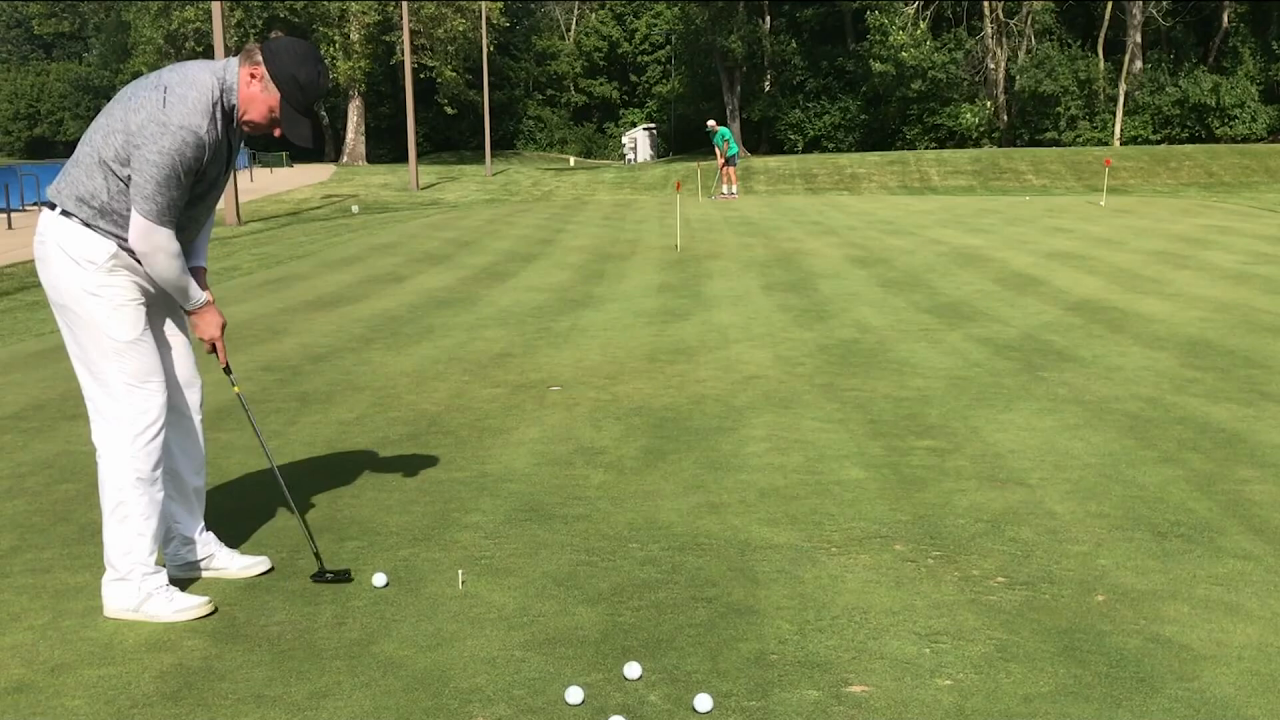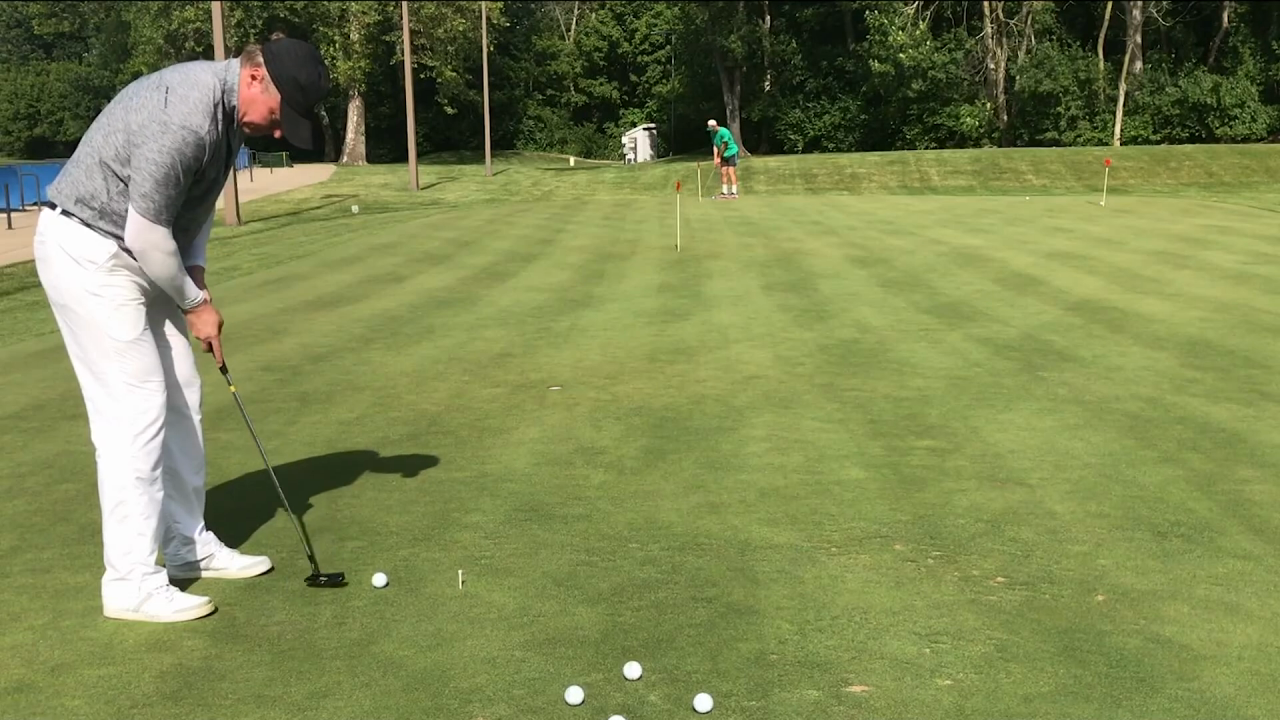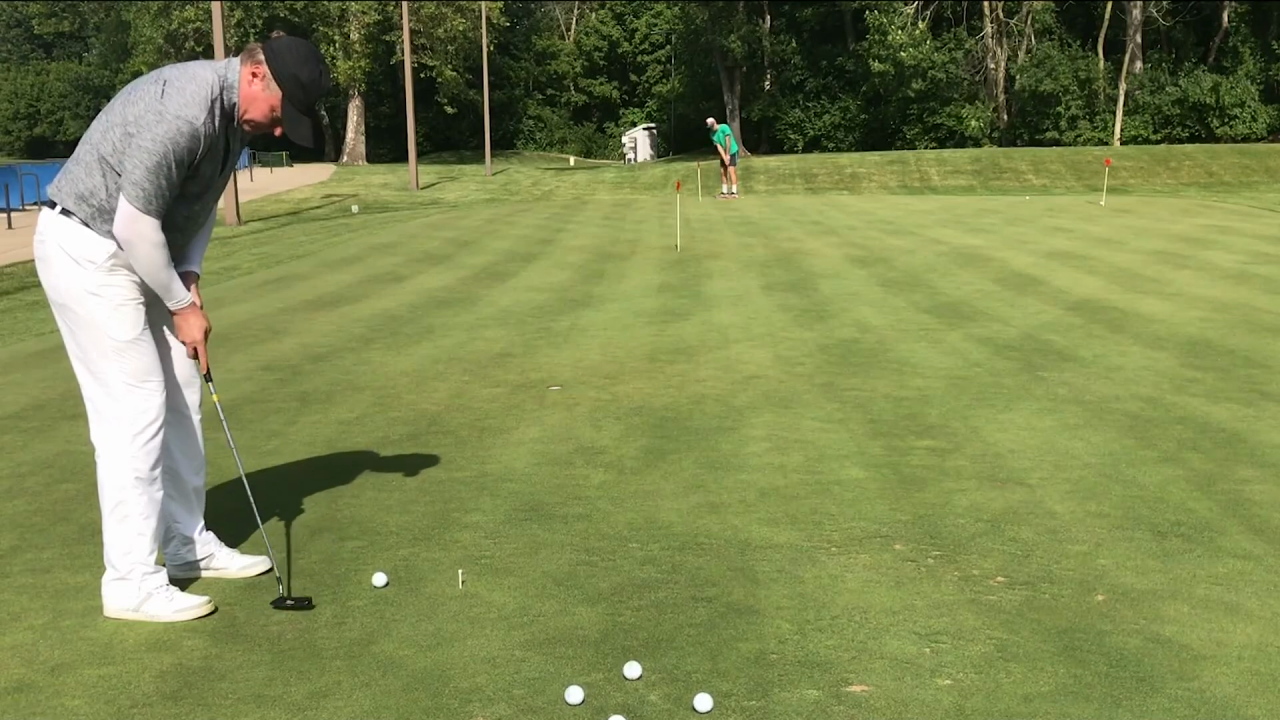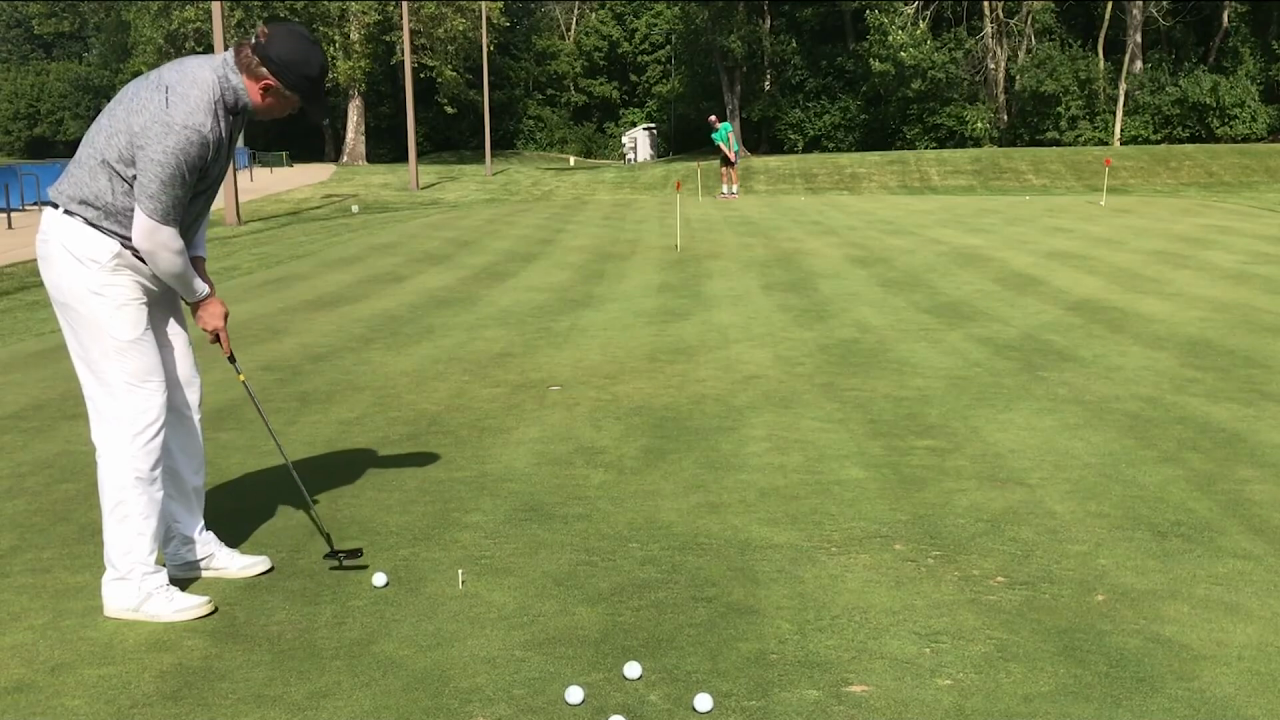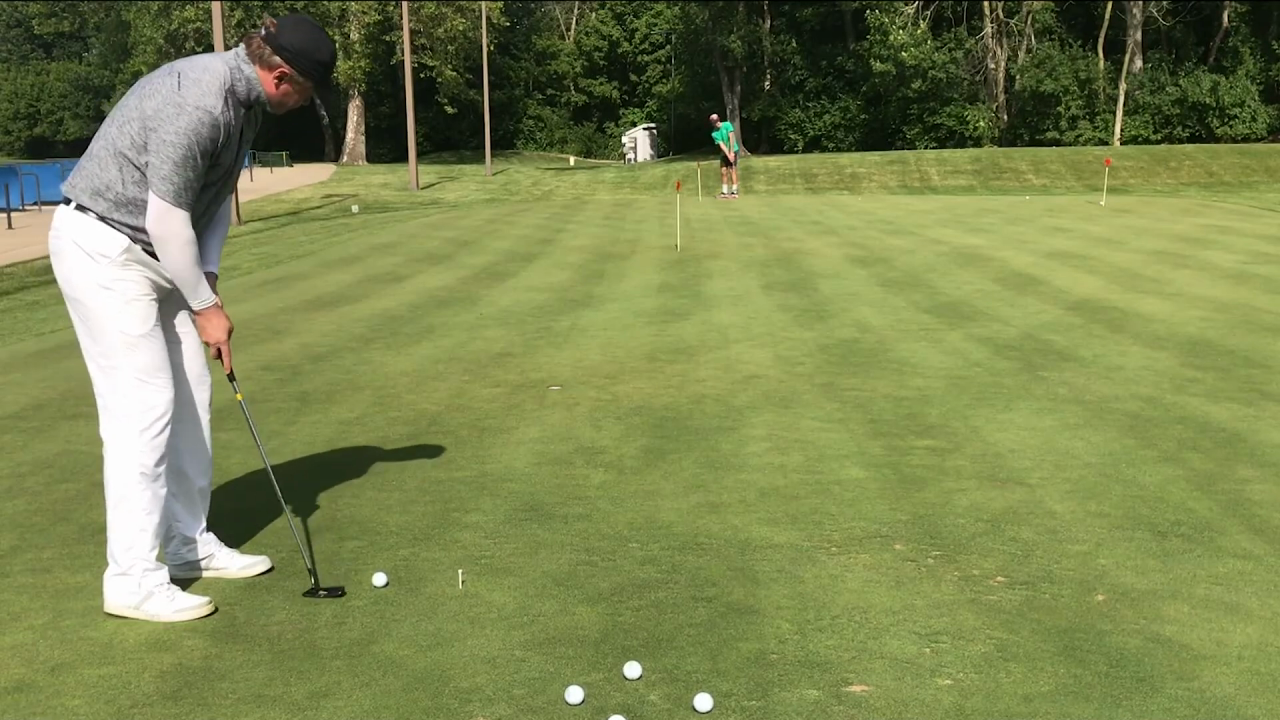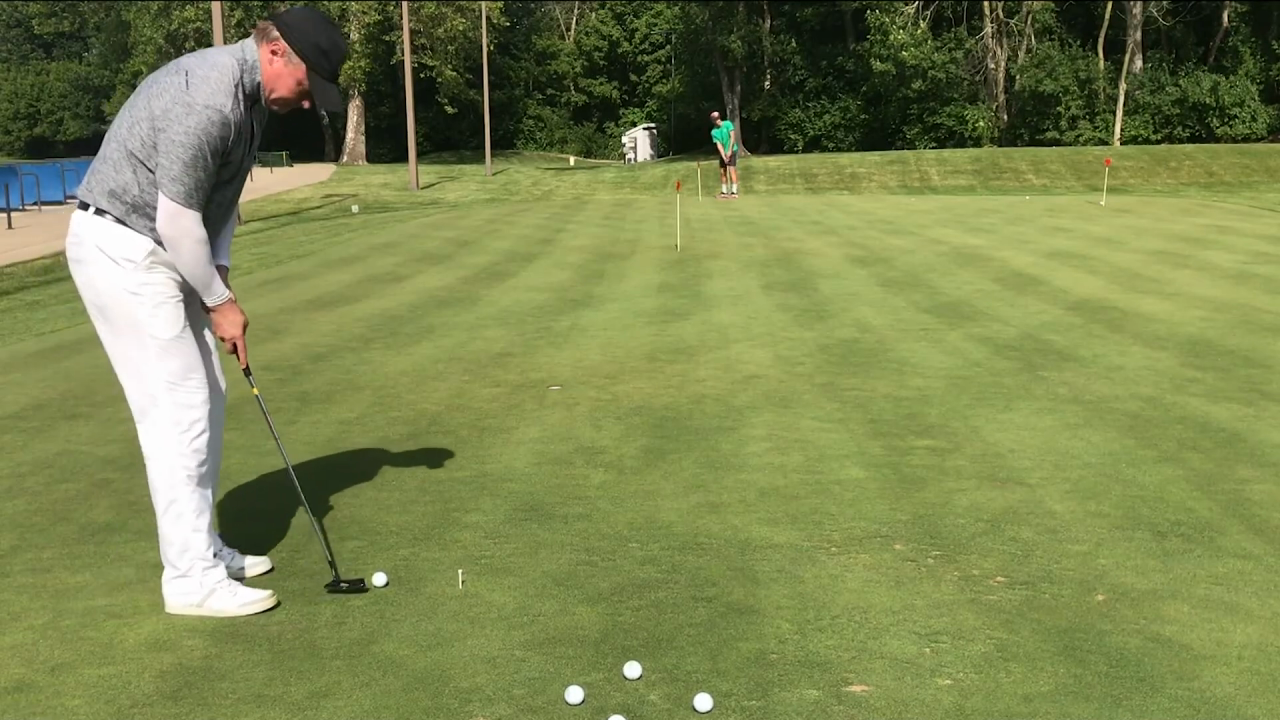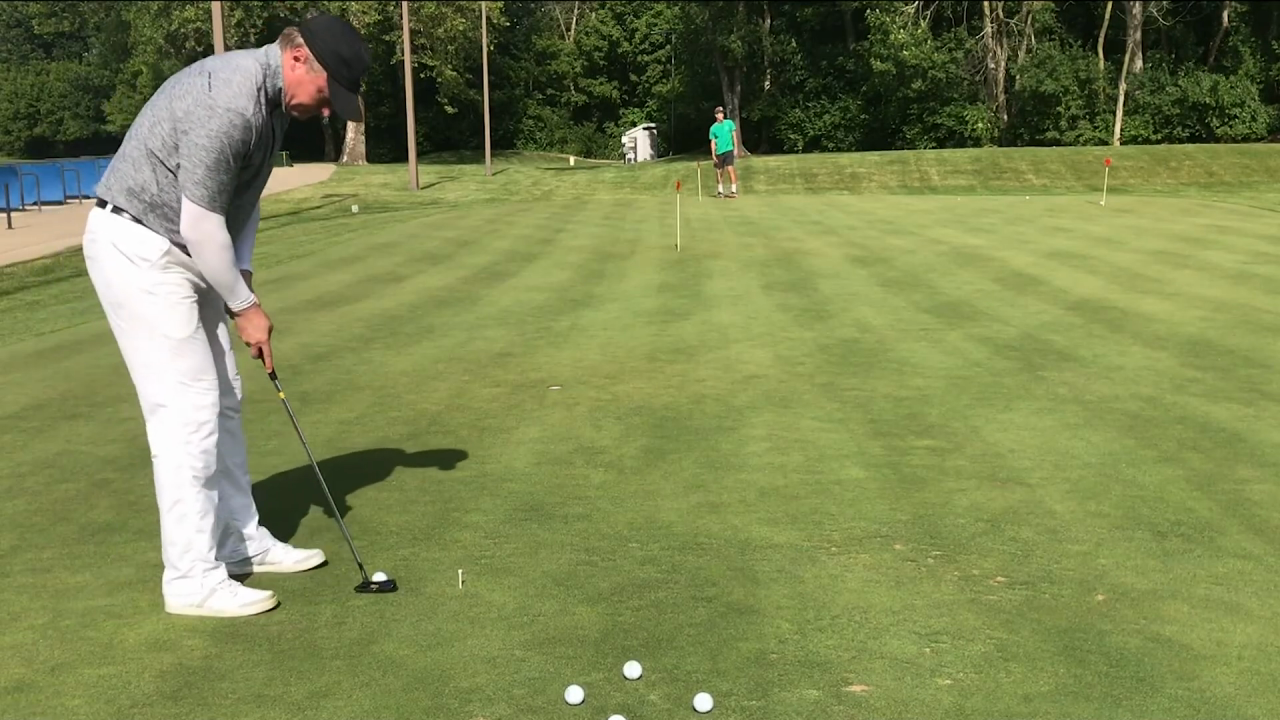
dt=0.5s
person 1, frame 1
left shoulder: (228, 105)
right shoulder: (182, 116)
right elbow: (150, 233)
left wrist: (197, 270)
right wrist: (197, 305)
left hip: (132, 253)
right hip: (87, 251)
left knee: (179, 397)
right knee: (134, 407)
left ankle: (188, 545)
right ankle: (131, 583)
person 1, frame 2
left shoulder: (225, 102)
right shoulder: (185, 115)
right elbow: (145, 232)
left wrist: (195, 271)
right wrist: (193, 304)
left hip: (130, 253)
right hip: (87, 249)
left knee: (178, 397)
right knee: (134, 407)
left ankle: (187, 546)
right ankle: (131, 582)
person 1, frame 3
left shoulder: (232, 108)
right shoulder: (180, 110)
left elbow: (199, 202)
right elbow: (135, 225)
left wrist: (187, 278)
right wrist: (180, 306)
left hip: (136, 254)
right hip: (85, 250)
left knee: (179, 397)
right knee: (133, 408)
left ankle: (187, 545)
right ankle: (130, 582)
person 1, frame 4
left shoulder: (223, 86)
right shoulder: (186, 119)
right elbow: (155, 235)
left wrist: (198, 262)
right wrist: (200, 296)
left hip: (132, 251)
right hip: (91, 250)
left knee: (178, 396)
right knee: (135, 408)
left ankle: (188, 544)
right ankle: (132, 582)
person 1, frame 5
left shoulder: (243, 98)
right shoulder: (197, 103)
left elbow: (215, 197)
right elbow: (167, 220)
left wrist: (209, 280)
right wrist: (205, 306)
left hip: (147, 251)
right hip: (101, 246)
left knee: (188, 395)
right knee: (144, 404)
left ankle: (187, 544)
right ankle: (133, 577)
person 1, frame 6
left shoulder: (246, 89)
right shoulder: (206, 101)
right elbow: (177, 222)
left wrist: (220, 274)
right wrist: (220, 302)
left hip: (156, 249)
right hip: (121, 248)
left knee: (202, 400)
right knee: (177, 409)
left ankle: (197, 546)
right ankle: (191, 578)
person 1, frame 7
left shoulder: (269, 97)
right shoulder: (227, 102)
left elbow: (242, 197)
right elbow: (200, 223)
left wrist: (243, 279)
right wrist: (244, 305)
left hip: (176, 250)
right hip: (136, 248)
left knee: (220, 397)
right knee: (186, 406)
left ankle: (239, 542)
right ankle: (192, 578)
